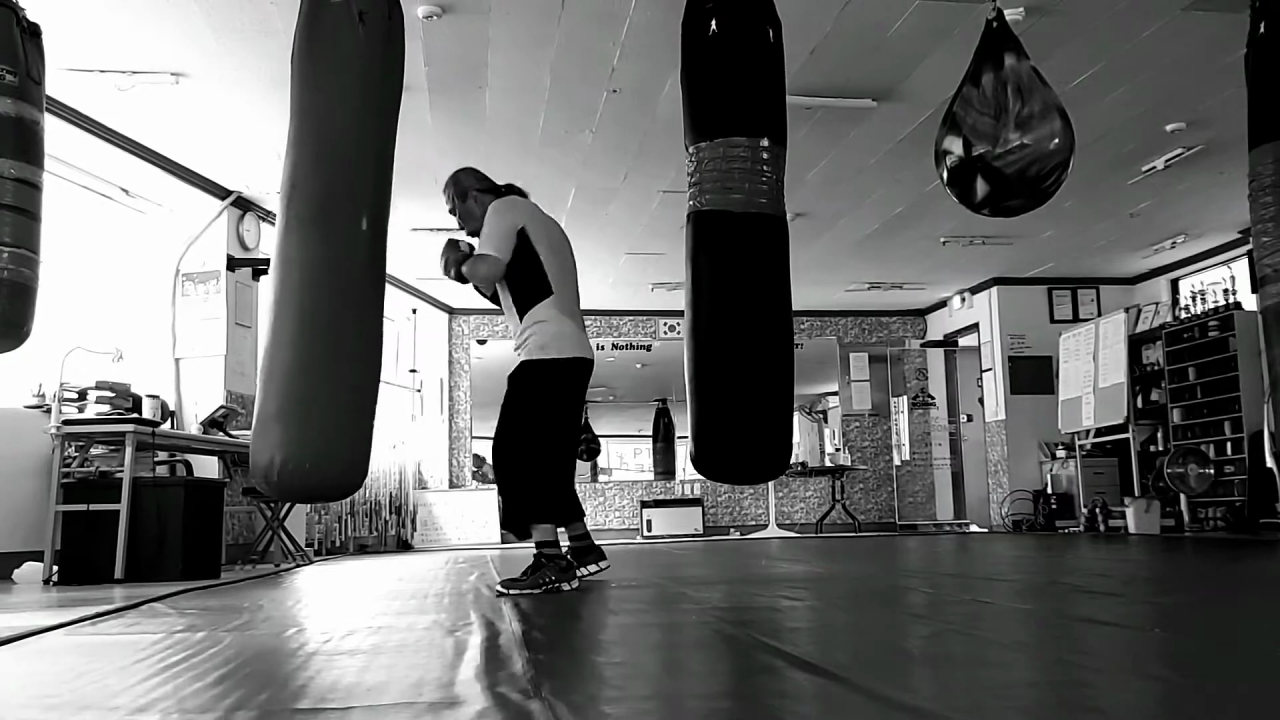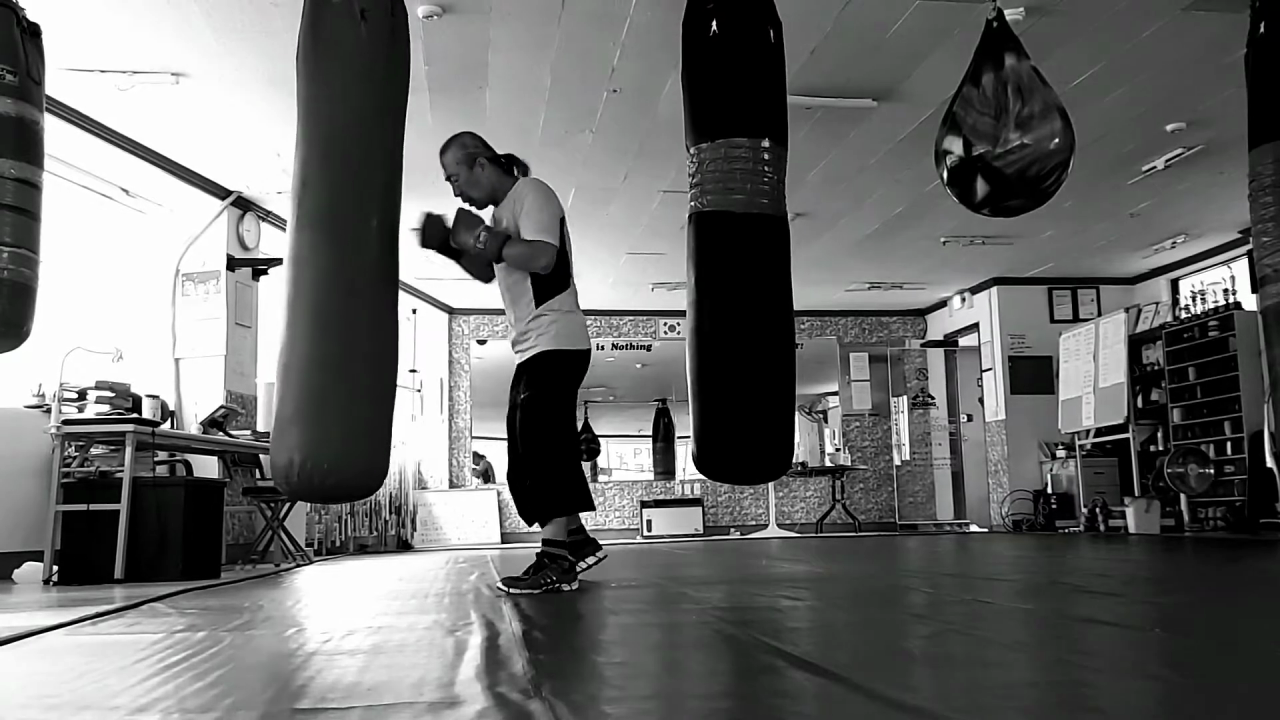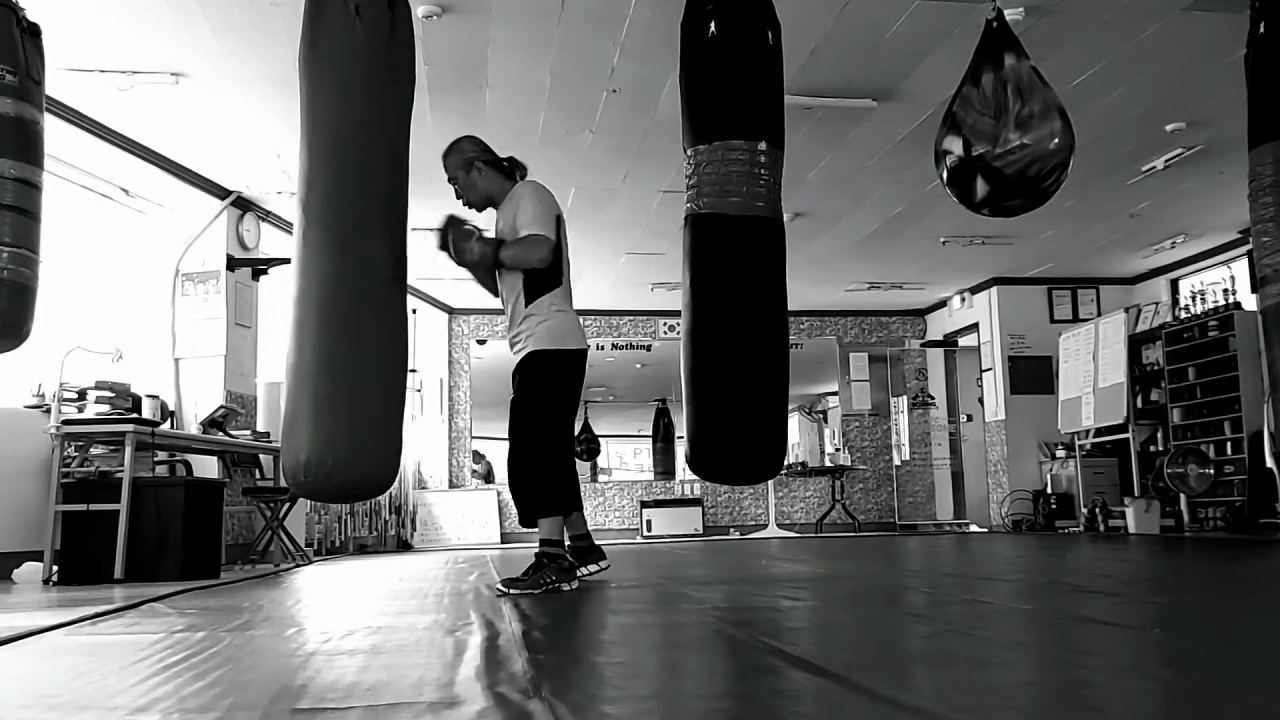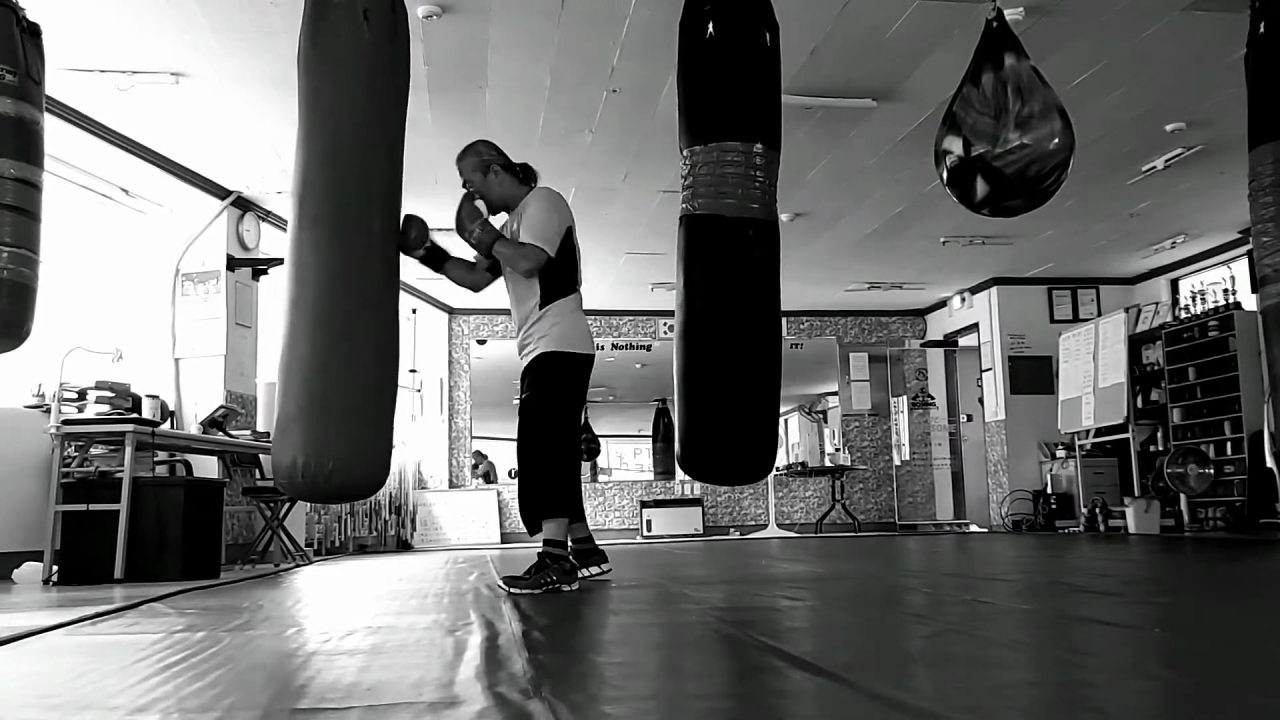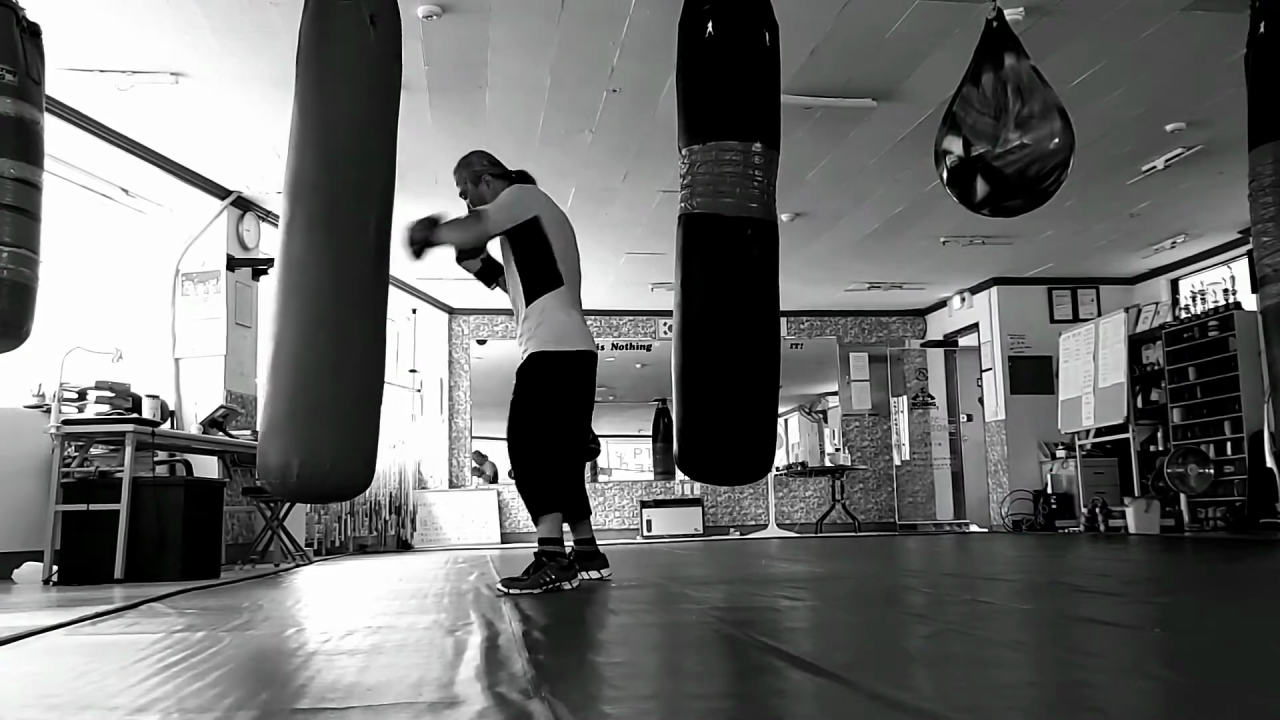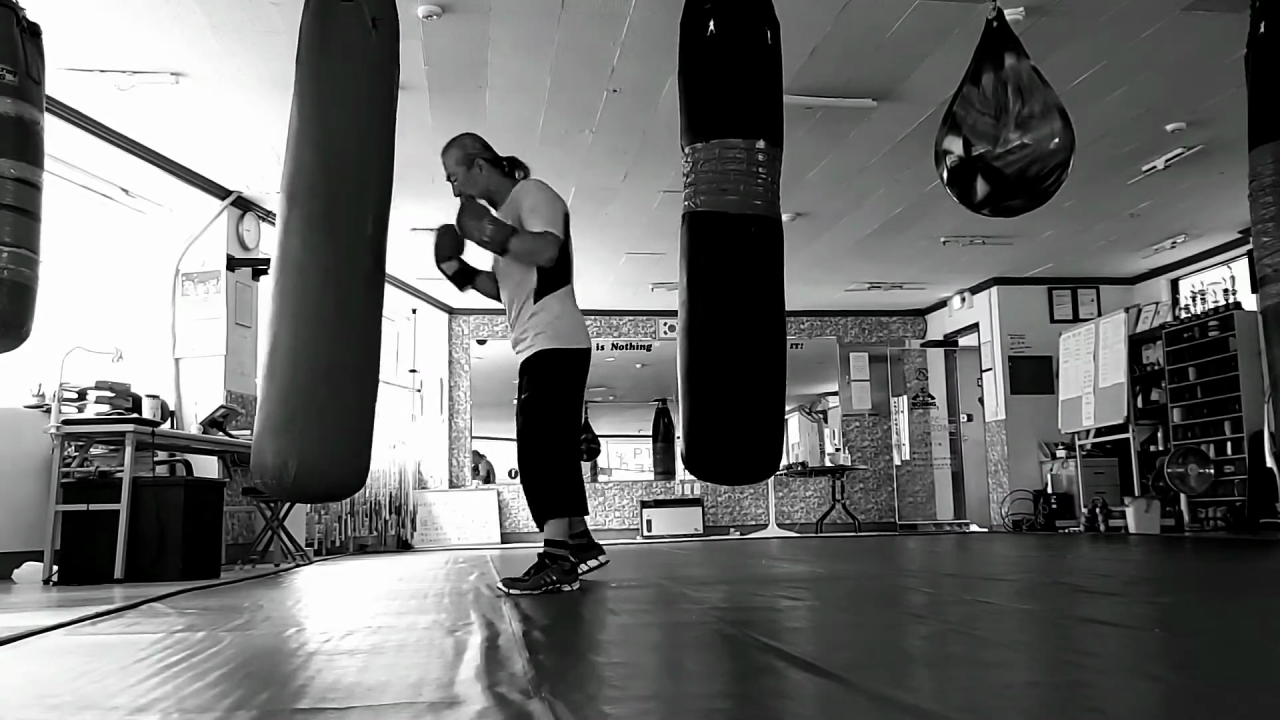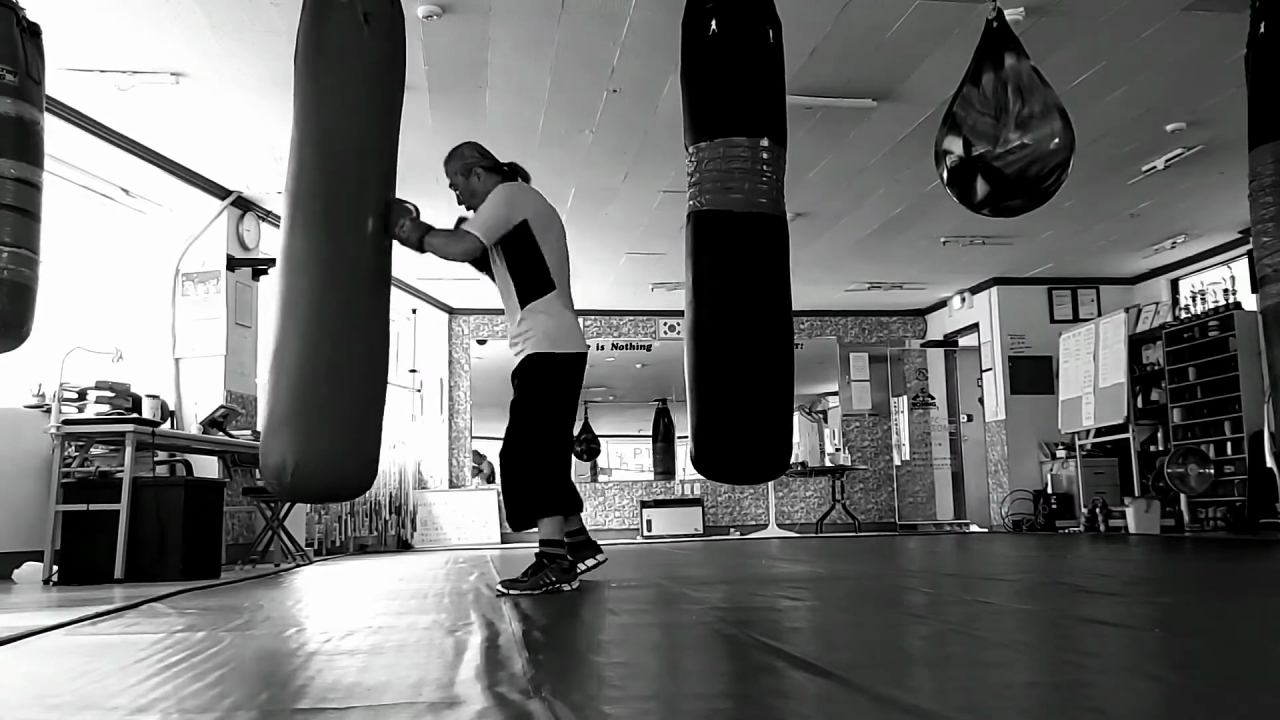
dt=0.4s
person 1, frame 1
left shoulder: (504, 210)
right shoulder: (543, 226)
left elbow: (489, 271)
left wrist: (463, 260)
right wrist: (473, 267)
left hip: (548, 356)
right hip: (567, 356)
left knee: (519, 456)
right knee: (549, 459)
left ankle: (552, 561)
right ankle: (583, 549)
person 1, frame 2
left shoulder: (531, 193)
right shoulder: (501, 210)
left elbow: (541, 258)
right elbow: (488, 269)
left wrist: (482, 240)
right wrist: (447, 244)
left hip: (556, 344)
right hip: (533, 350)
left knee: (543, 448)
right knee: (535, 451)
left ankle: (555, 561)
right ankle: (577, 542)
person 1, frame 3
left shoulder: (527, 197)
right shoulder: (507, 216)
left elbow: (538, 255)
right elbow: (508, 287)
left wrist: (485, 247)
right wrist: (469, 256)
left hip: (550, 346)
right hip: (541, 349)
left knee: (533, 449)
right knee: (549, 451)
left ankle: (554, 560)
right ankle: (582, 548)
person 1, frame 4
left shoulder: (543, 200)
right shoulder: (517, 220)
left elbow: (529, 261)
right elbow: (476, 280)
left wrist: (481, 235)
right wrist: (425, 250)
left hip: (558, 348)
right hip: (543, 352)
left knee: (542, 450)
right knee: (549, 452)
left ankle: (556, 560)
right ankle: (581, 551)
person 1, frame 5
left shoulder: (518, 198)
right shoulder: (542, 212)
left elbow: (467, 232)
left wrist: (428, 232)
right wrist: (488, 265)
left hip: (554, 346)
right hip: (572, 348)
left knee: (530, 447)
right knee: (560, 454)
left ankle: (551, 559)
right ankle: (584, 552)
person 1, frame 6
left shoulder: (532, 193)
right shoulder: (504, 212)
left elbow: (545, 252)
right elbow: (503, 290)
left wrist: (490, 233)
right wrist: (459, 272)
left hip: (555, 345)
right hip: (539, 350)
left knee: (544, 451)
right knee: (544, 453)
left ankle: (557, 560)
right ankle: (579, 545)
person 1, frame 7
left shoulder: (510, 194)
right shoulder: (535, 206)
left elbow: (461, 247)
left wrist: (414, 231)
left hip: (547, 349)
right hip: (552, 348)
left knee: (526, 453)
right knee: (544, 454)
left ankle: (554, 560)
right ankle: (576, 545)
